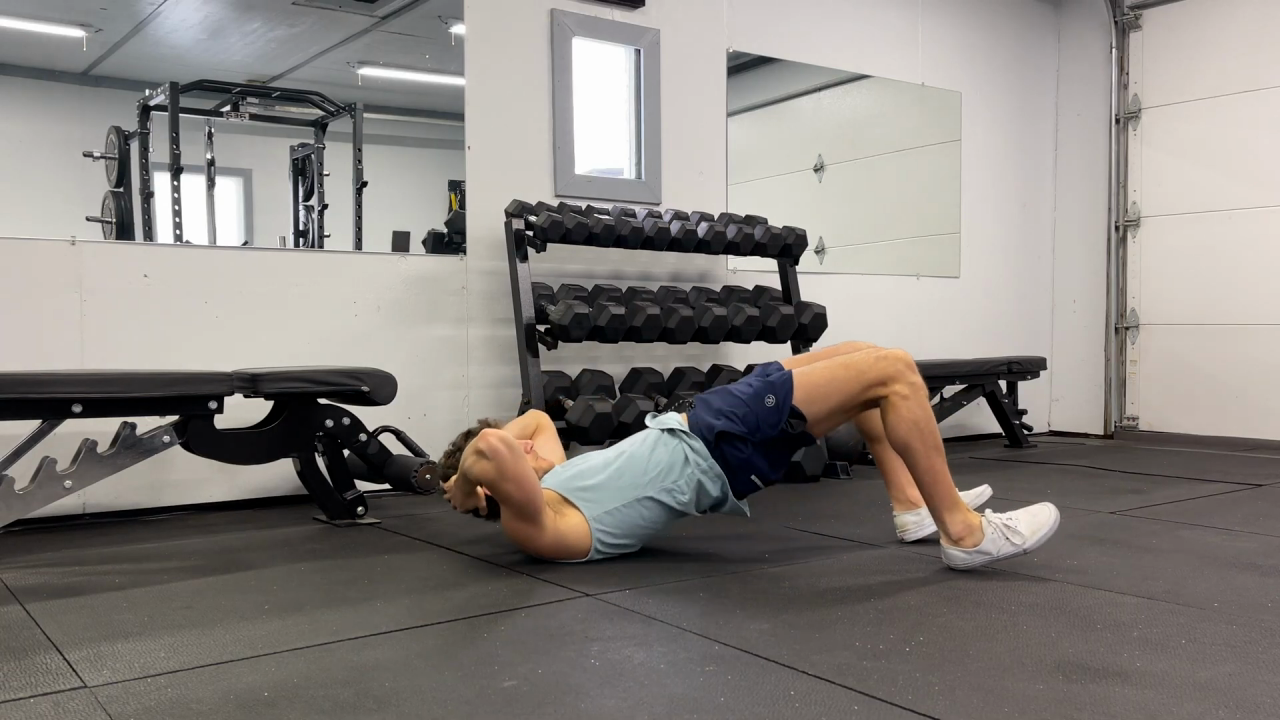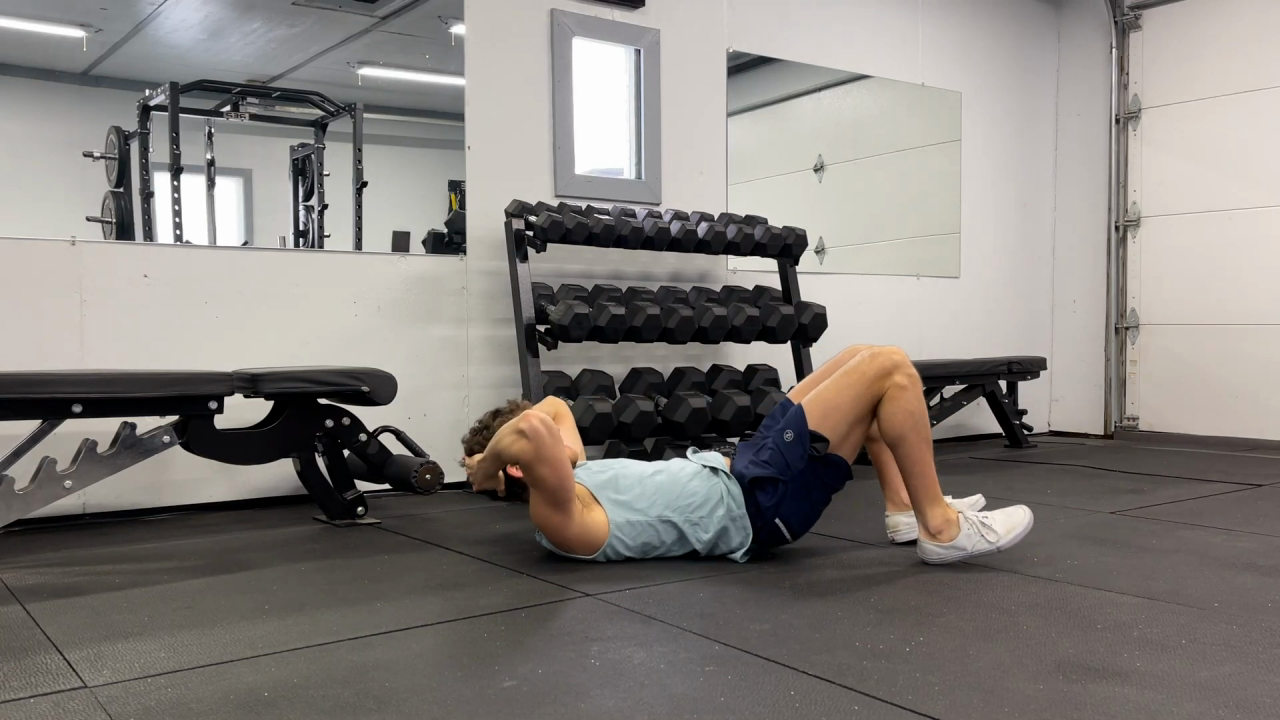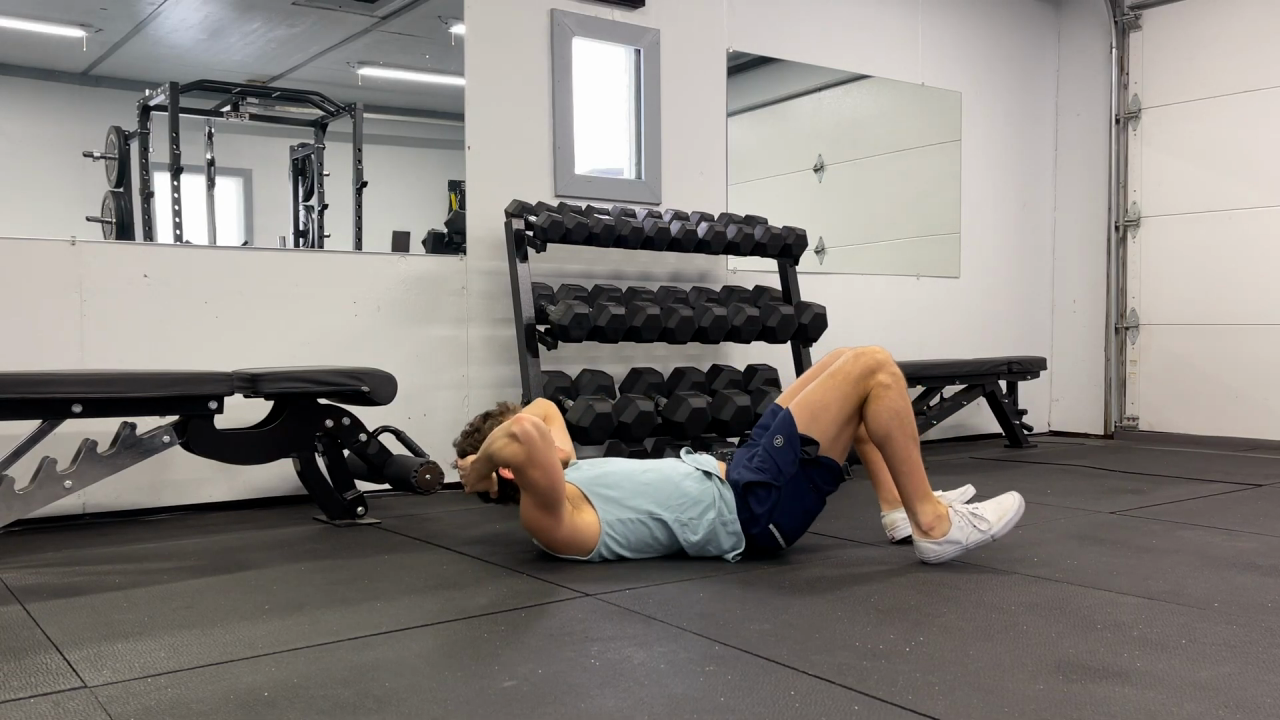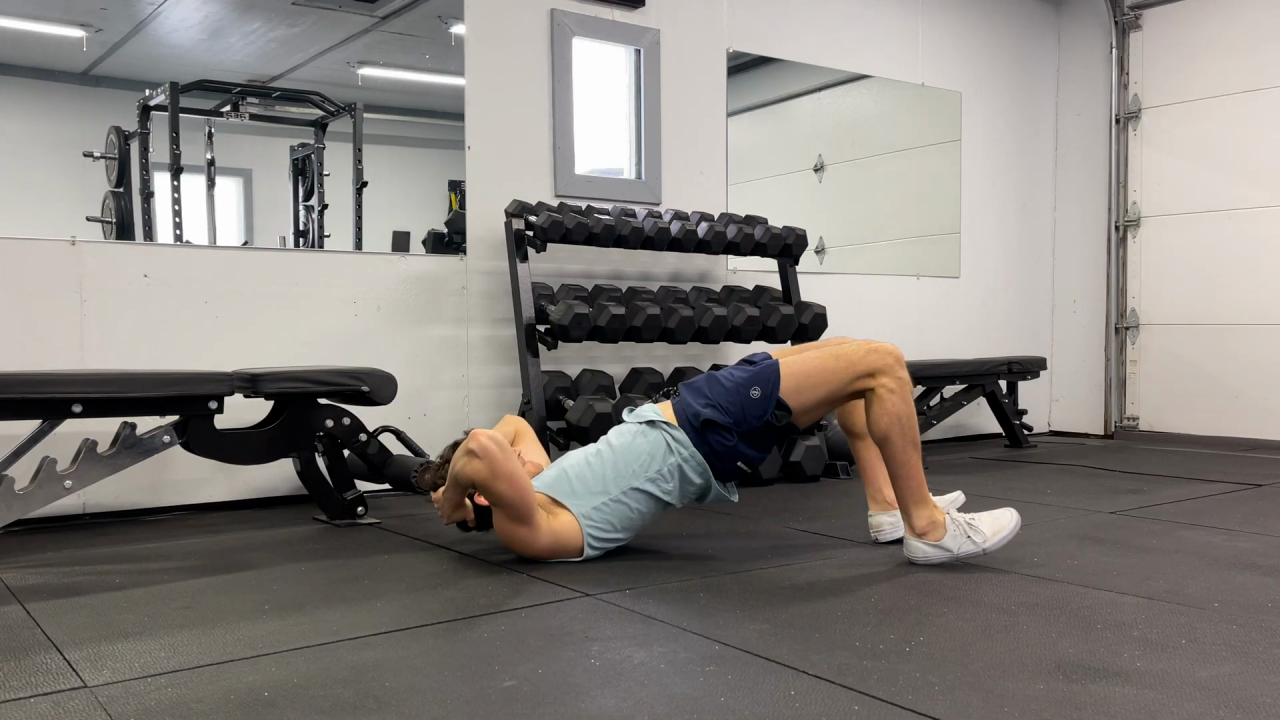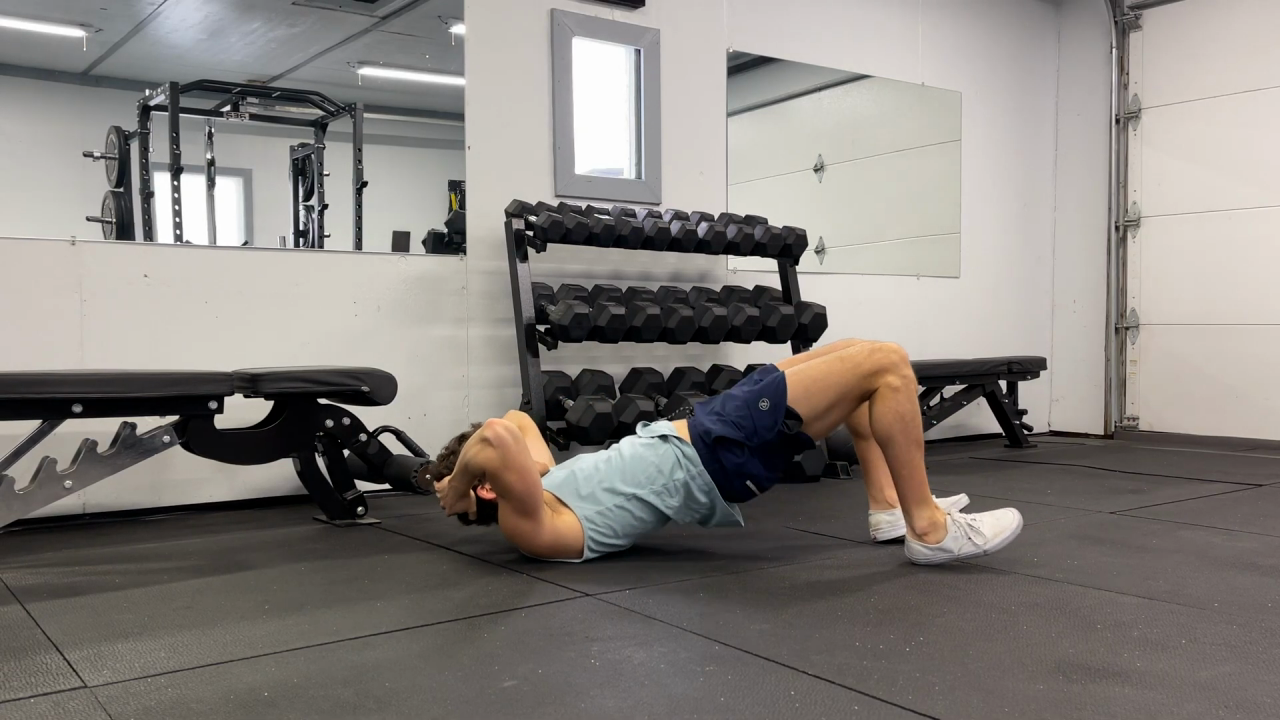
dt=1s
person 1, frame 1
left shoulder: (554, 484)
right shoulder: (536, 527)
left elbow: (536, 418)
right elbow: (495, 450)
left wrist: (481, 458)
right wrist: (466, 479)
left hip: (711, 423)
right hip: (725, 439)
left knee: (863, 358)
right knee: (898, 371)
left ankle: (913, 506)
right ankle: (964, 532)
person 1, frame 2
left shoulder: (573, 485)
right shoulder: (560, 520)
left elbow: (555, 405)
right elbow: (531, 429)
left wrist: (504, 451)
right wrist: (486, 468)
left hip: (736, 473)
right hip: (758, 495)
left knee: (866, 360)
right knee: (893, 368)
left ankle: (907, 511)
right ankle: (943, 528)
person 1, frame 3
left shoulder: (565, 484)
right shoulder: (551, 519)
left elbow: (543, 408)
right elbow: (524, 432)
left wrist: (520, 453)
right wrist: (477, 471)
left hip: (734, 479)
right hip: (755, 507)
left knee: (848, 364)
right knee: (875, 367)
left ankle: (902, 509)
right ankle: (935, 525)
person 1, frame 4
left shoulder: (535, 493)
right shoulder: (525, 528)
left elbow: (511, 424)
right elbow: (482, 449)
left wrist: (460, 485)
right wrist: (450, 498)
left hip: (696, 418)
left knee: (850, 354)
right knee: (884, 364)
left ankle: (888, 510)
right ankle: (928, 528)
person 1, frame 5
left shoulder: (541, 492)
right shoulder: (532, 527)
left elbow: (516, 419)
right elbow: (492, 437)
right wrist: (455, 490)
left hip: (713, 435)
right hip: (720, 448)
left knee: (856, 356)
right knee: (889, 363)
left ankle: (890, 508)
right ankle: (929, 529)
